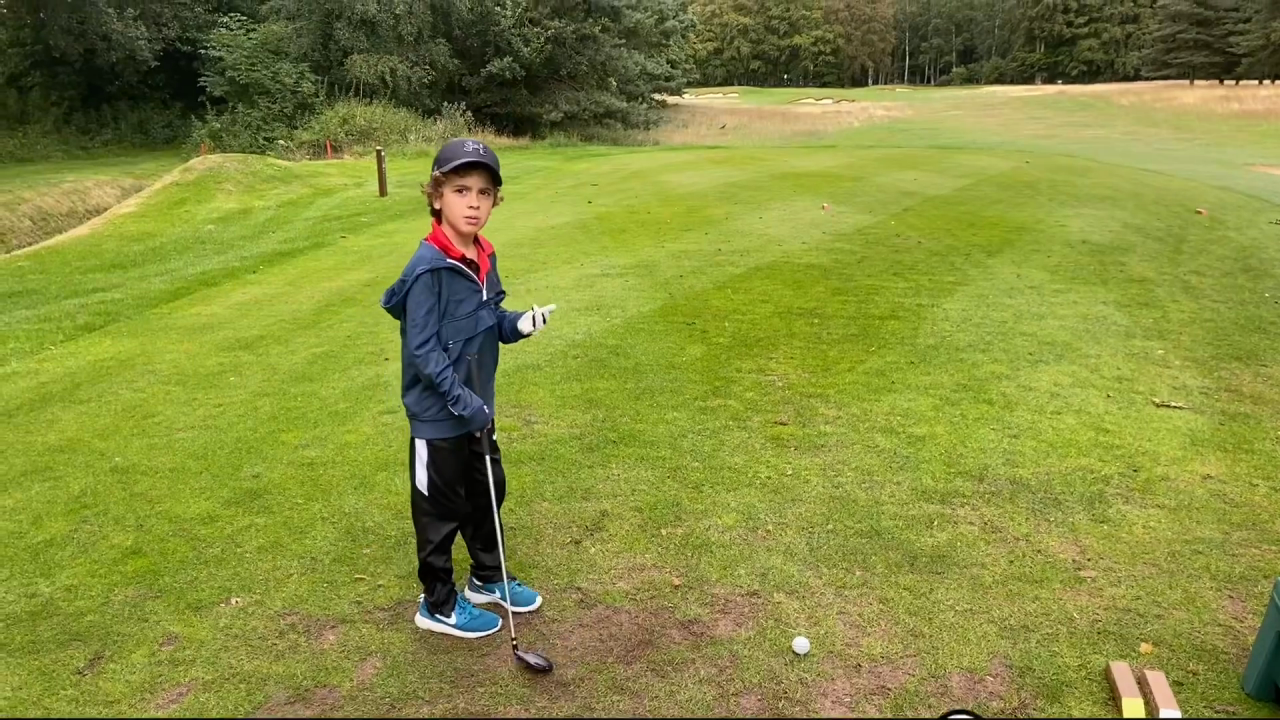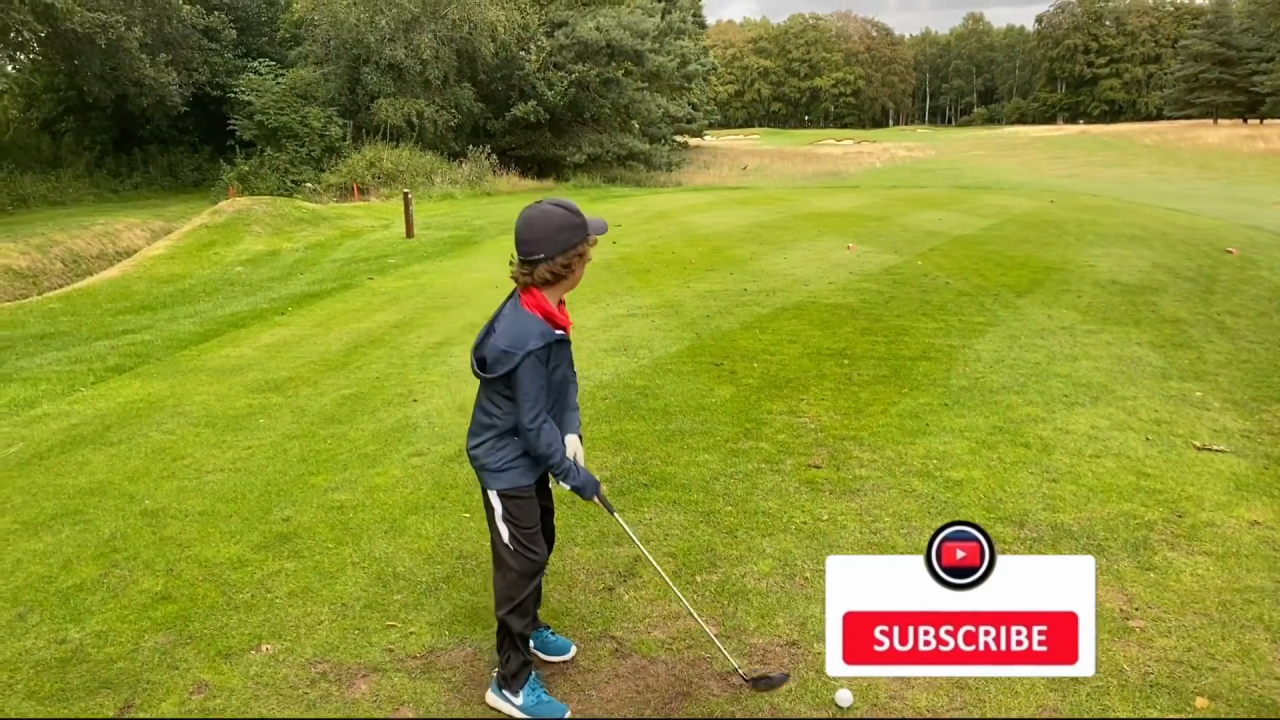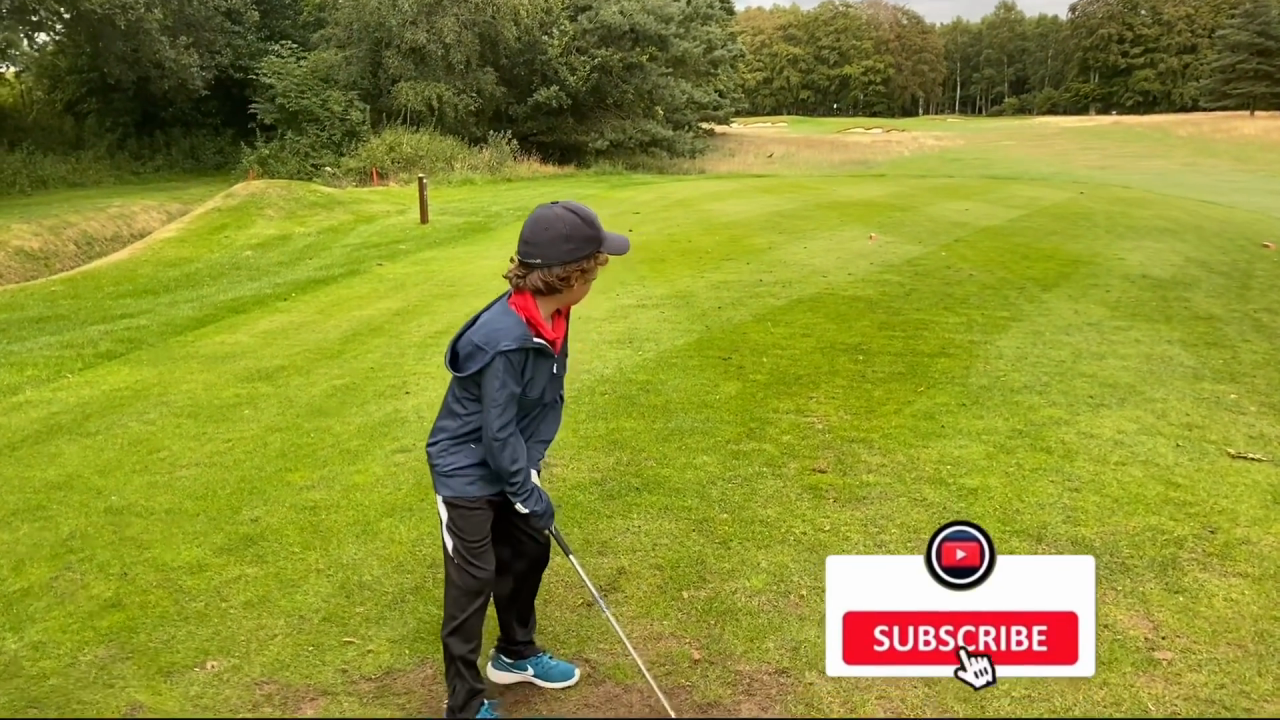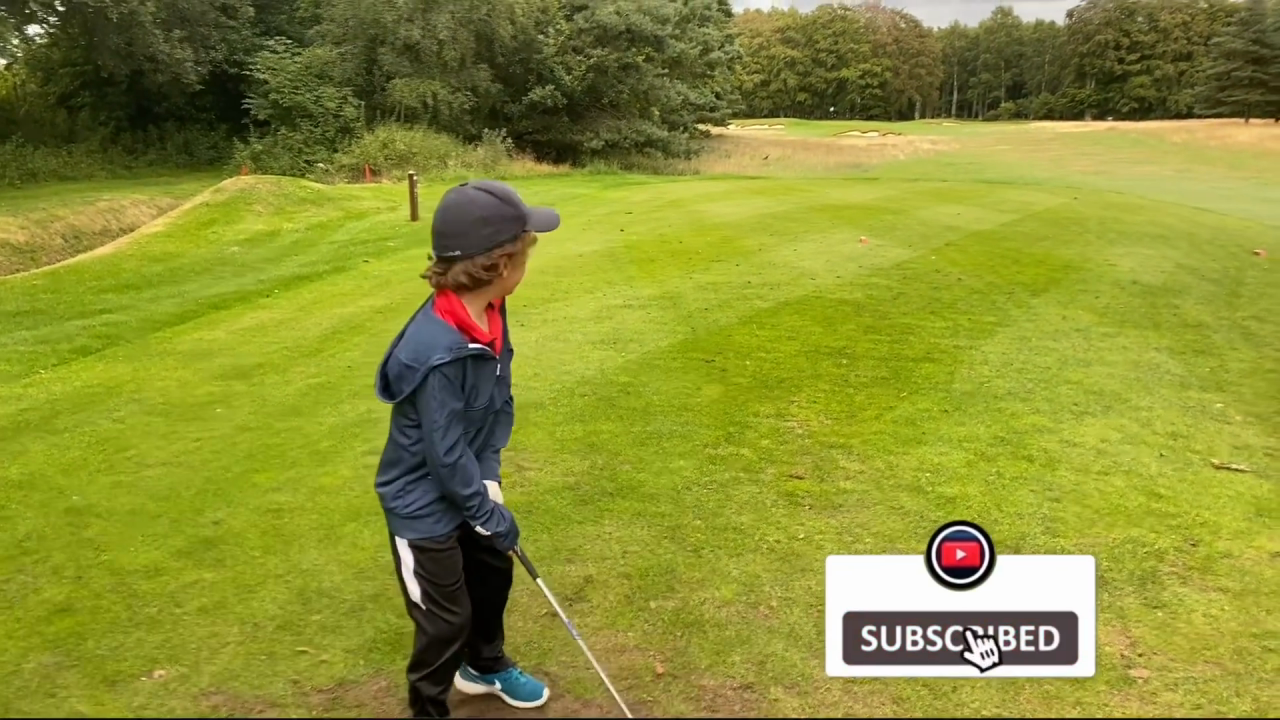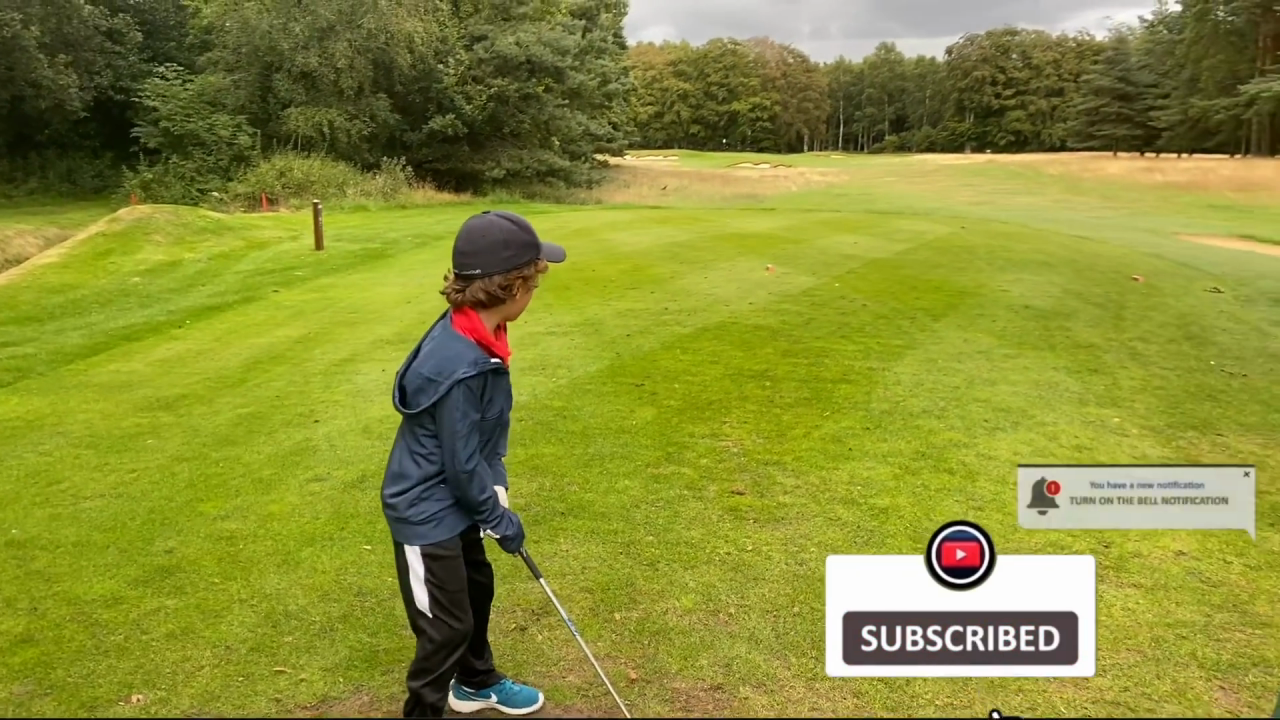
dt=1s
person 1, frame 1
left shoulder: (484, 257)
right shoulder: (428, 269)
right elbow: (423, 351)
left wrist: (517, 324)
right wrist: (463, 403)
left hip: (476, 406)
right hip: (438, 415)
left knee: (488, 491)
right knee: (441, 508)
left ankle: (487, 580)
right ankle: (438, 605)
person 1, frame 2
left shoulder: (541, 309)
right shoulder: (528, 338)
left elbow: (563, 379)
right elbow: (533, 421)
left wrist: (571, 431)
right wrist: (571, 472)
left hip: (523, 454)
right hip: (503, 460)
left knee: (541, 541)
right knee: (523, 561)
left ankle: (525, 628)
person 1, frame 3
left shoulder: (551, 318)
right shoulder: (504, 341)
left elbow: (549, 400)
right elbow: (498, 431)
left wrist: (531, 469)
right wrist: (528, 494)
left hip: (507, 464)
right hip: (466, 468)
left knee: (530, 551)
right knee: (474, 578)
left ankle: (515, 654)
person 1, frame 4
left shoulder: (489, 315)
right shoulder: (435, 352)
left elbow: (499, 404)
right elbow: (444, 453)
left wrist: (490, 480)
right wrist: (488, 512)
left hip: (465, 487)
right hip: (424, 501)
left knee: (493, 576)
right knee: (445, 617)
left ankle: (485, 667)
person 1, frame 5
left shoulder: (481, 335)
right shoulder: (457, 367)
left elbow: (492, 428)
right elbow: (462, 463)
left wrist: (497, 490)
right wrist: (498, 519)
left hip: (454, 500)
right hip: (426, 511)
left knee: (477, 589)
right knee: (447, 624)
